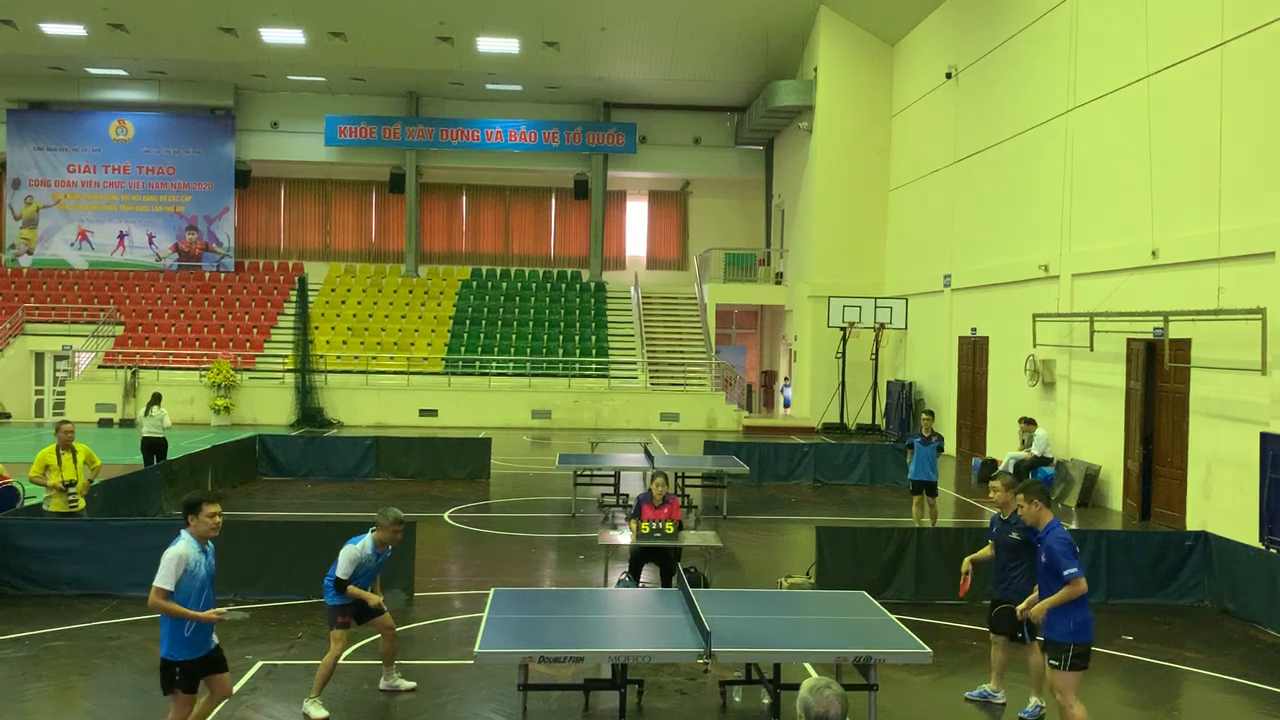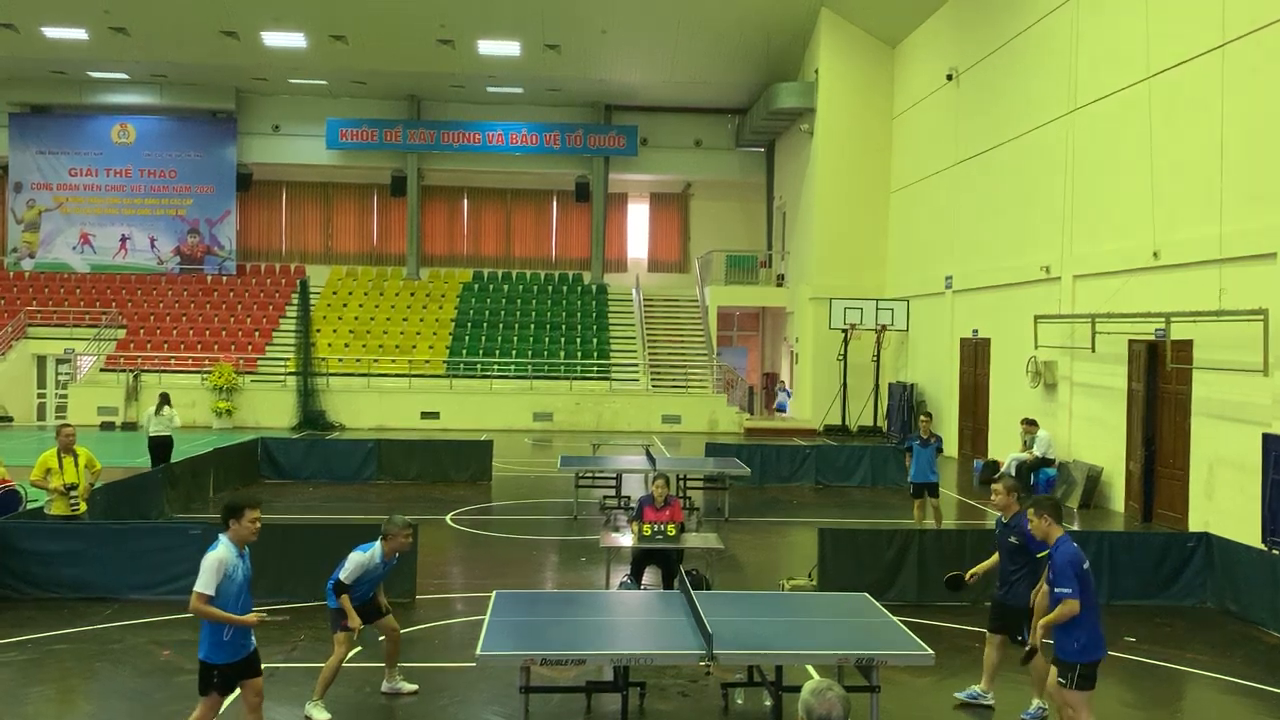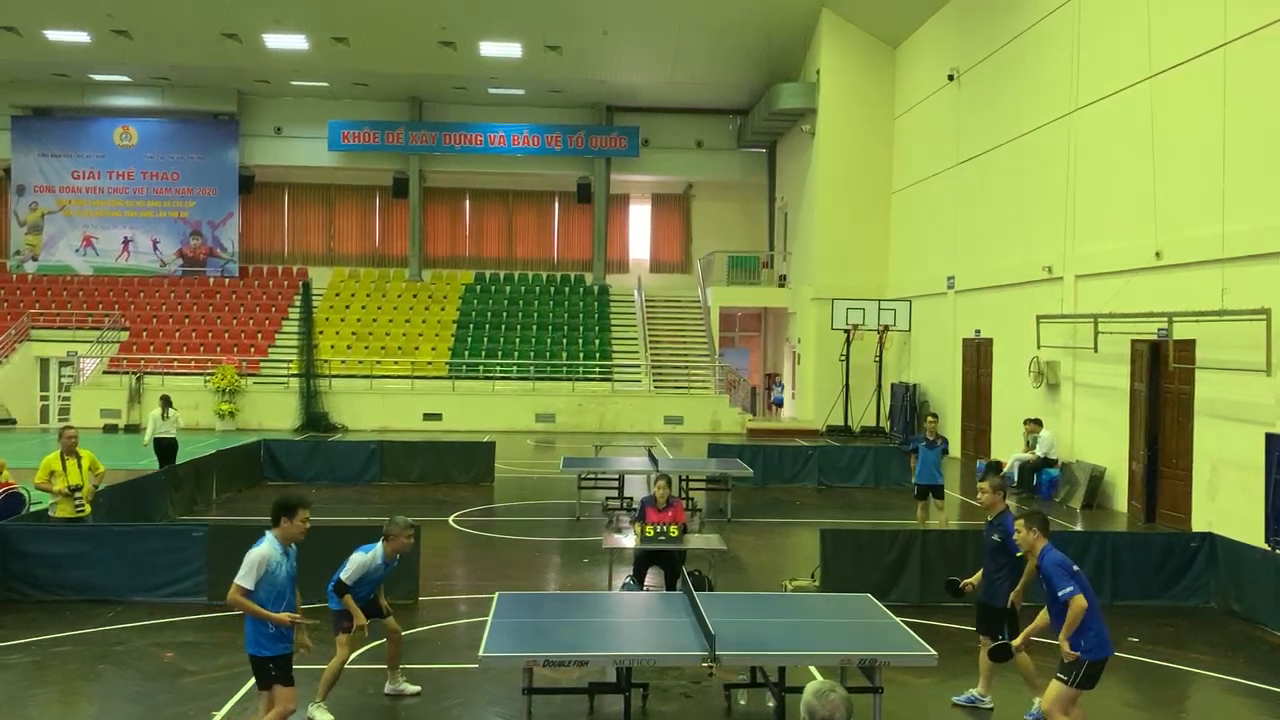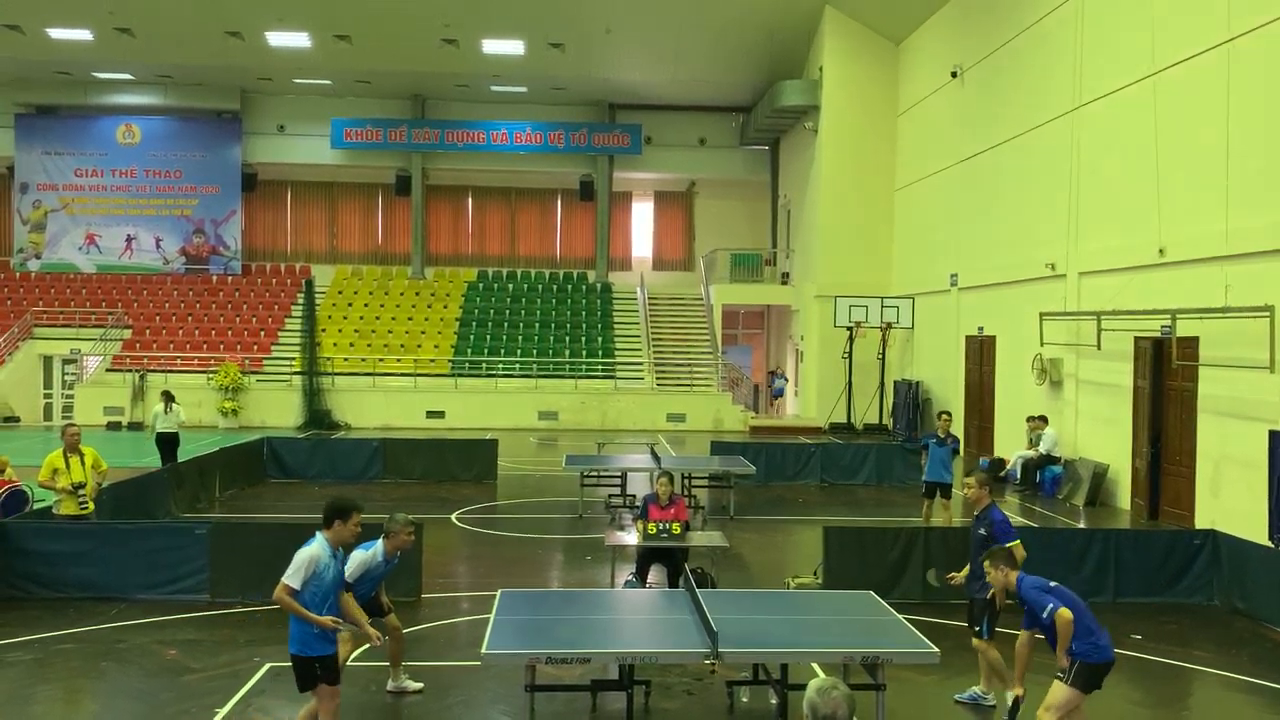
dt=0.3s
person 1, frame 1
left shoulder: (1027, 523)
right shoulder: (995, 520)
right wrist: (971, 558)
left hip: (1021, 595)
right hip: (1000, 593)
left knee: (1029, 646)
right knee: (997, 639)
right ankle: (995, 689)
person 1, frame 2
left shoulder: (1026, 526)
right shoulder: (1000, 522)
left wrist: (1038, 591)
right wrist: (980, 568)
left hip: (1022, 599)
right hip: (1002, 594)
right knee: (993, 640)
right ankle: (984, 691)
person 1, frame 3
left shoulder: (1009, 525)
right shoulder: (990, 522)
left elbow: (1033, 560)
left wrist: (1018, 591)
right wrist: (977, 578)
left hip: (1003, 599)
right hip: (987, 596)
right knee: (985, 642)
left ankle: (1039, 699)
right ankle: (982, 694)
person 1, frame 4
left shoulder: (996, 519)
right shoulder: (978, 517)
left elbow: (1020, 554)
right wrist: (964, 574)
left hip: (989, 592)
right hip: (976, 589)
left knee: (981, 643)
right knee: (982, 642)
left ankle: (1012, 690)
right ankle: (984, 691)
person 2, frame 1
left shoulder: (208, 547)
right shoulder: (178, 552)
right elbow: (155, 601)
right wrist: (199, 616)
left hip: (206, 641)
right hip: (180, 647)
left knee: (223, 691)
person 2, frame 2
left shoulder: (243, 551)
right shoulder: (217, 556)
right elbow: (196, 606)
right wrist: (240, 620)
left hip: (244, 645)
right hip: (219, 650)
left knee: (255, 699)
person 2, frame 3
left shoulder: (291, 550)
right shoulder: (261, 553)
right elbow: (233, 597)
left wrist: (300, 632)
right wrist: (273, 617)
left hip: (283, 642)
right hip: (266, 645)
person 2, frame 4
left shoulder: (337, 554)
right shoulder: (310, 553)
right elbow: (280, 596)
left wrist: (366, 627)
right wrist: (315, 619)
left hip: (325, 642)
right hip: (310, 644)
left knee: (322, 701)
person 3, frame 1
left shoulder: (1056, 539)
right shoulder: (1048, 536)
left elbow: (1079, 586)
left wrist: (1044, 605)
right wrist: (1029, 601)
left hip: (1070, 631)
right hip: (1059, 629)
left knee: (1067, 698)
right knee: (1059, 691)
person 3, frame 2
left shoulder: (1063, 556)
right shoulder: (1063, 550)
left elbow: (1071, 606)
right elbow: (1049, 590)
left wrist: (1042, 624)
right wrist: (1040, 625)
left hip: (1079, 647)
right hip: (1070, 643)
right knee: (1056, 692)
person 3, frame 3
left shoulder: (1051, 564)
right shoulder: (1048, 561)
left elbow: (1080, 604)
right elbow: (1051, 611)
left wrist: (1063, 638)
right wrist: (1023, 636)
left hip: (1088, 650)
right hip: (1084, 647)
person 3, frame 4
left shoulder: (1029, 589)
right shoulder: (1028, 587)
left elbow: (1065, 617)
right elbow: (1024, 643)
left wrist: (1061, 653)
right wrist: (1018, 685)
left hip: (1088, 654)
right hip: (1098, 651)
right knee: (1069, 706)
person 4, frame 1
left shoulder: (386, 547)
right shoulder: (355, 549)
right elbow: (340, 584)
left wrist: (377, 593)
right wrist: (368, 597)
left hip: (364, 595)
right hip: (339, 596)
left knee: (389, 629)
right knee: (338, 648)
left ankle: (390, 678)
right ankle: (312, 700)
person 4, frame 2
left shoulder: (392, 554)
right shoulder: (363, 556)
right elbow: (339, 587)
left wrist: (380, 596)
right wrist: (352, 616)
left hip: (365, 597)
right hip: (342, 600)
left knee: (394, 631)
right knee: (342, 651)
left ankle: (392, 681)
right ankle: (314, 703)
person 4, frame 3
left shoulder: (394, 555)
right shoulder: (364, 557)
right elbow: (339, 588)
left wrist: (380, 598)
right wrist: (357, 615)
left hip: (365, 599)
right hip: (343, 602)
left knee: (395, 632)
right knee: (344, 653)
left ankle: (394, 683)
person 4, frame 4
left shoulder: (394, 553)
right shoulder: (365, 554)
left wrist: (381, 596)
left hip: (367, 596)
left knee: (396, 629)
right knee: (346, 649)
left ankle: (397, 680)
